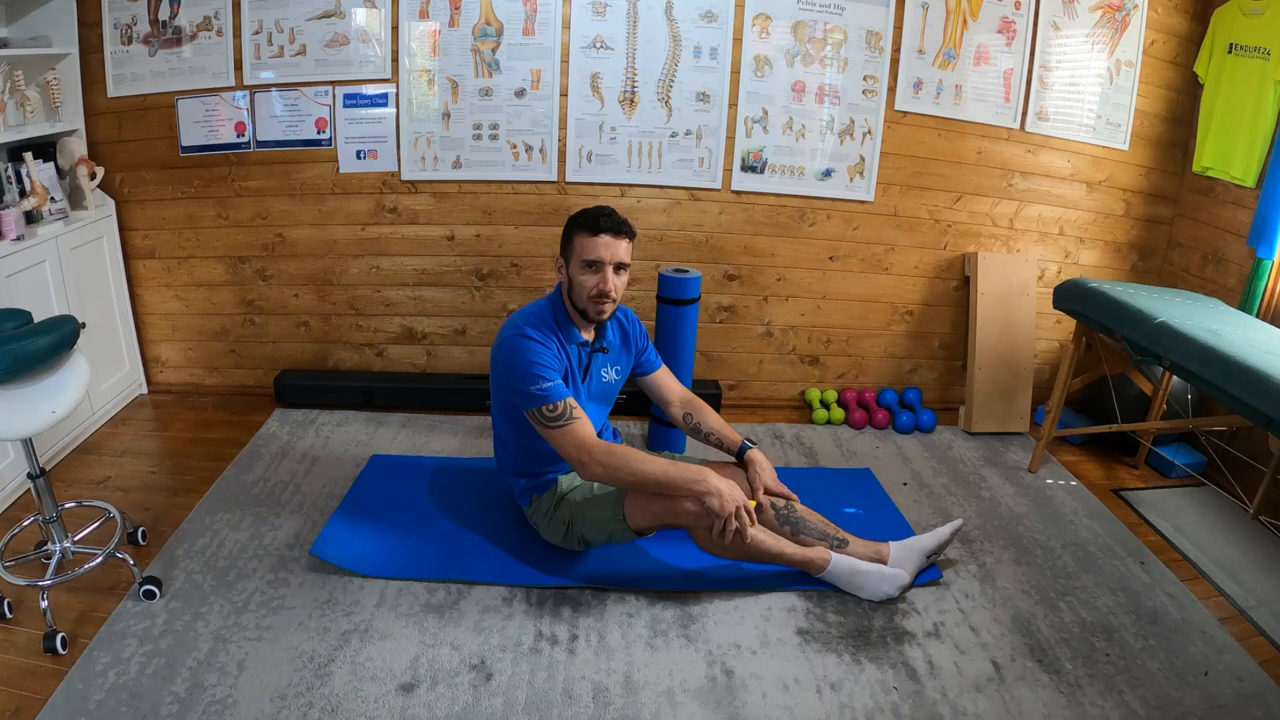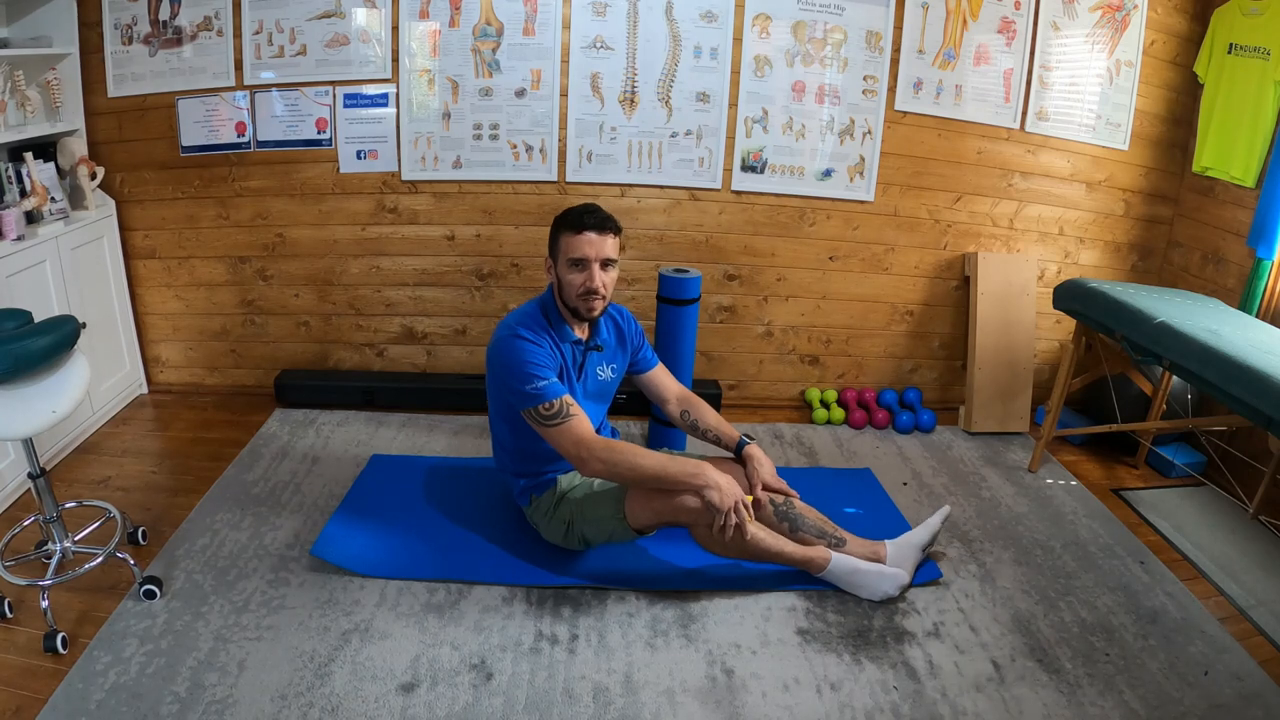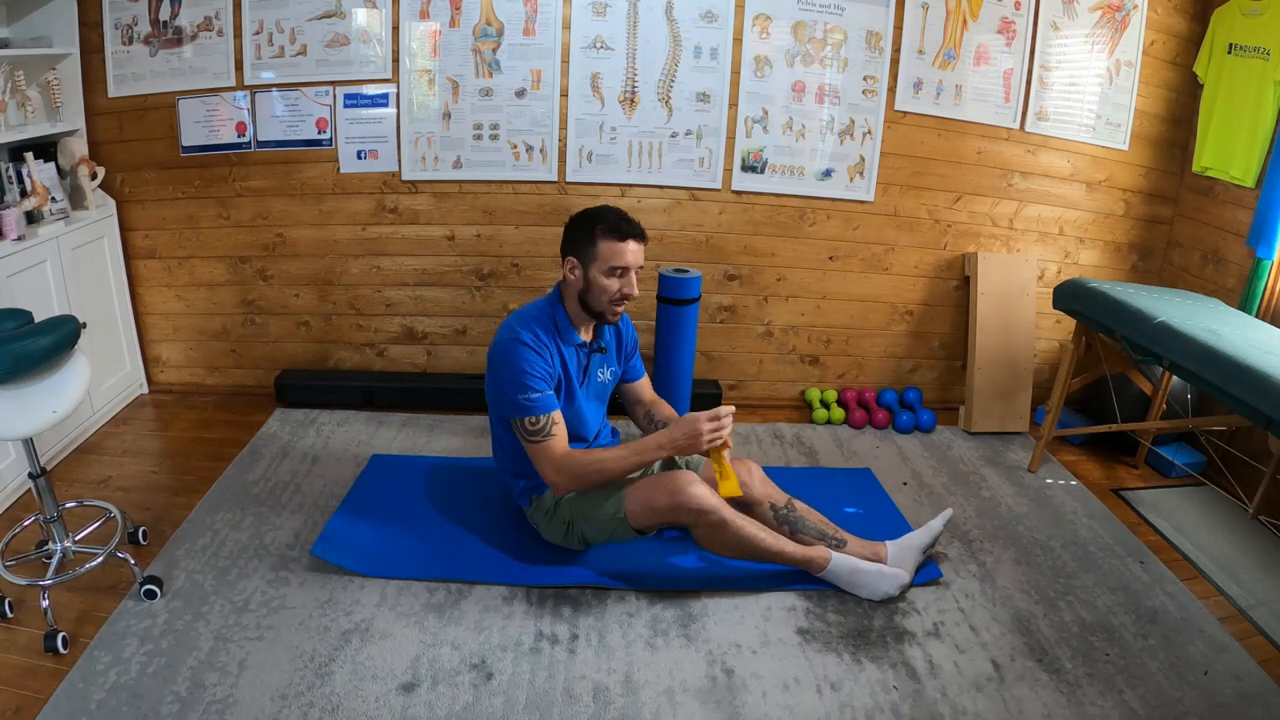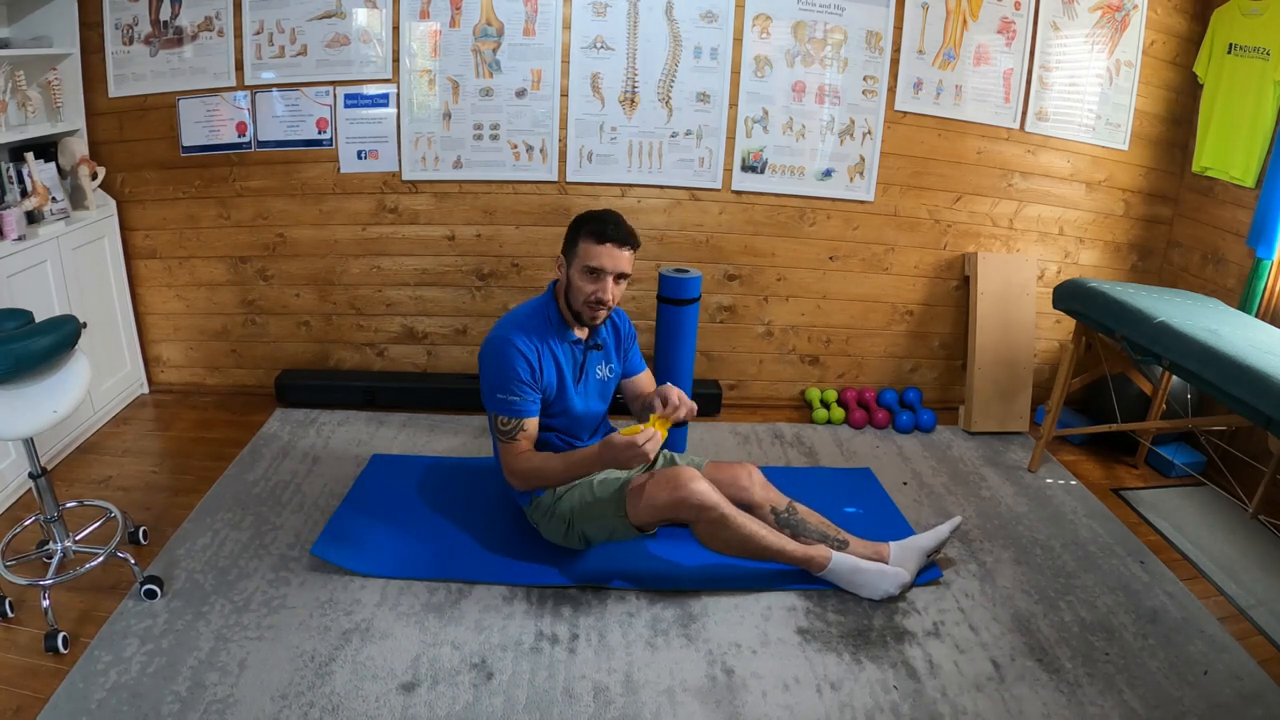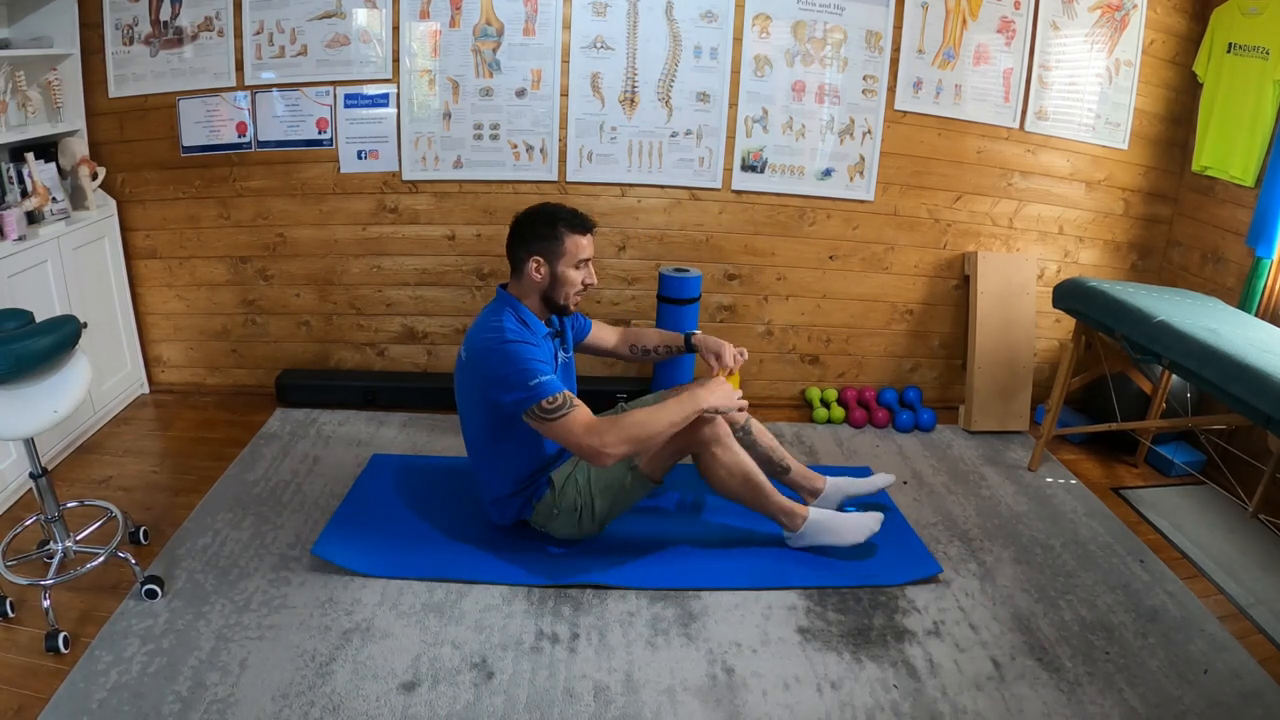
dt=1s
person 1, frame 1
left shoulder: (624, 324)
right shoulder: (528, 341)
left elbow: (679, 401)
right elbow: (589, 457)
left wrist: (747, 452)
right wrist: (703, 482)
left hip: (607, 462)
right hip: (555, 491)
left knee: (743, 484)
right knee: (699, 503)
left ankle: (881, 554)
right ankle: (822, 563)
person 1, frame 2
left shoulder: (619, 323)
right shoulder: (522, 342)
left elbow: (676, 398)
right elbow: (588, 454)
left wrist: (745, 446)
right wrist: (702, 474)
left hip: (604, 462)
right hip: (554, 491)
left knee: (743, 480)
right knee: (693, 498)
left ankle: (878, 553)
right ankle: (823, 562)
person 1, frame 3
left shoulder: (616, 325)
right shoulder: (523, 345)
left elbow: (646, 404)
right elbow: (561, 471)
left wrist: (693, 432)
right wrist: (674, 440)
left hip: (604, 461)
right hip: (555, 496)
left knee: (742, 478)
right knee: (685, 492)
left ankle: (876, 553)
right ankle: (823, 562)
person 1, frame 4
left shoulder: (613, 322)
right shoulder: (514, 344)
left elbow: (643, 399)
right elbow: (518, 470)
left wrist: (666, 400)
right wrist: (603, 455)
left hip: (608, 458)
right hip: (555, 492)
left knee: (745, 481)
right knee: (687, 489)
left ankle: (879, 554)
right ankle: (824, 563)
person 1, frame 5
left shoulder: (547, 310)
right shoulder: (508, 345)
left elbow: (620, 339)
right elbow: (601, 444)
left wrist: (695, 341)
right wrist: (698, 402)
left hip: (564, 457)
right hip: (549, 499)
left knee: (712, 398)
right knee: (703, 417)
left ankle: (817, 490)
right ankle: (799, 521)
